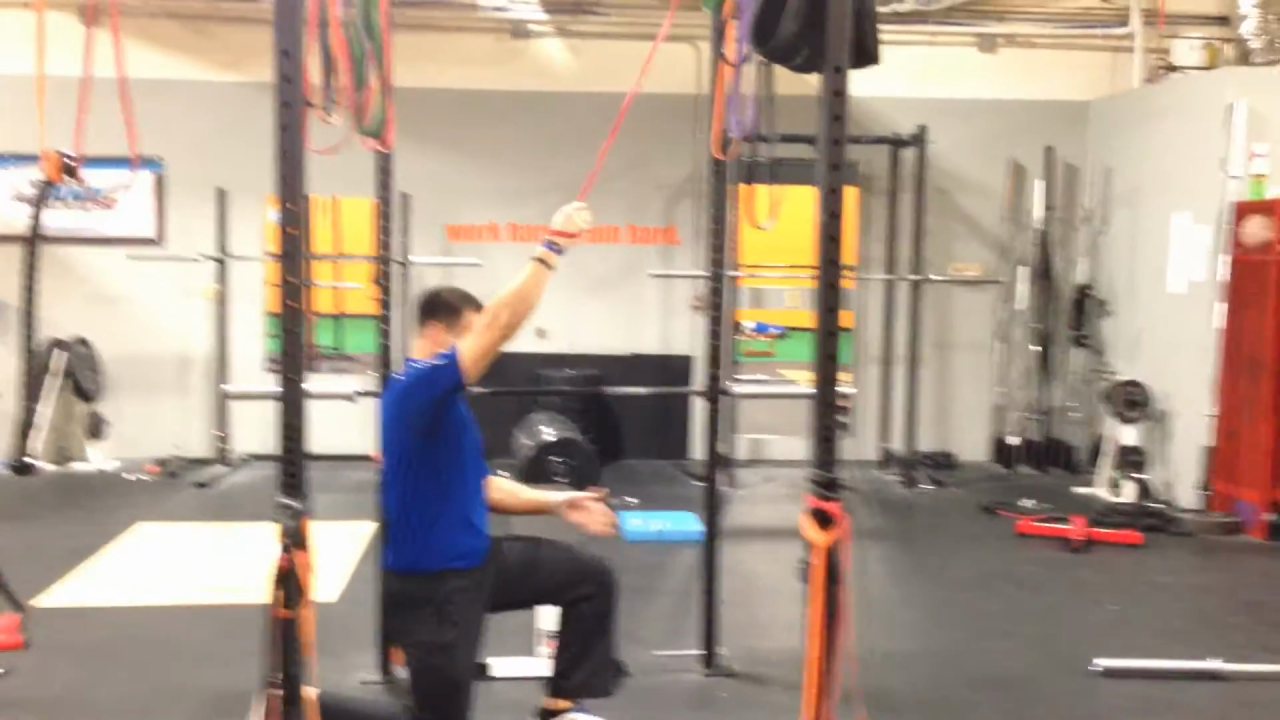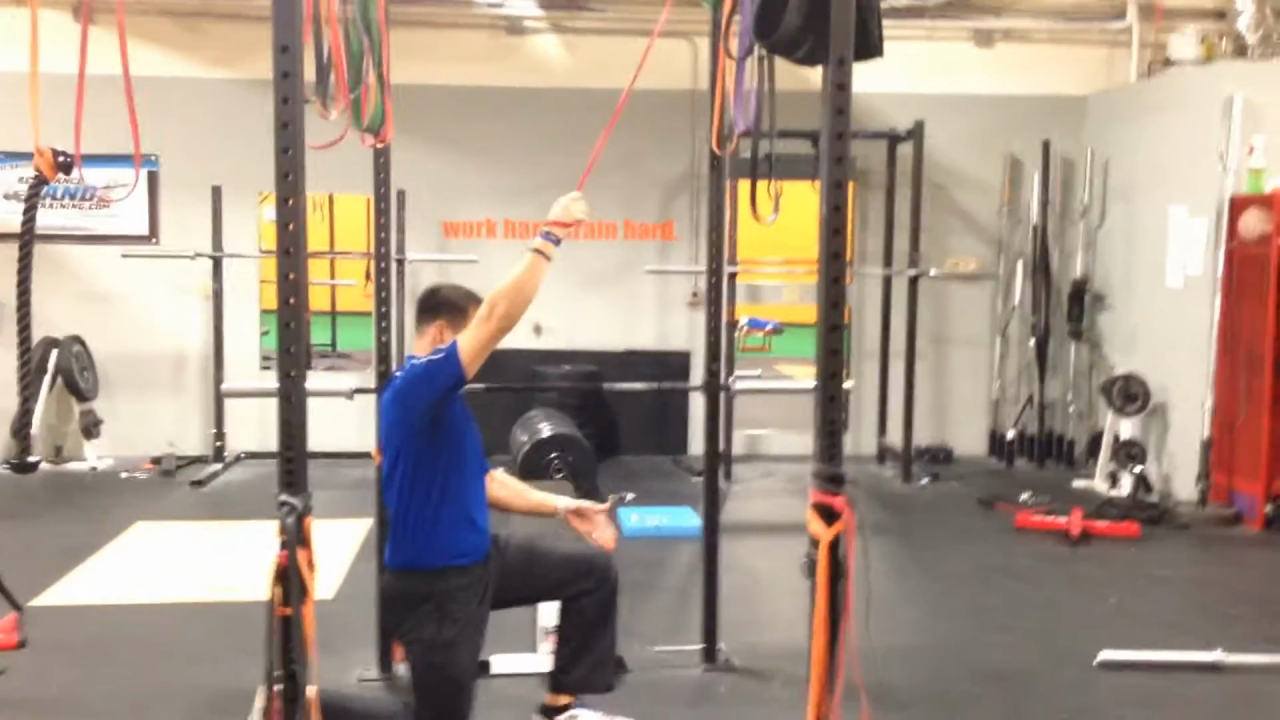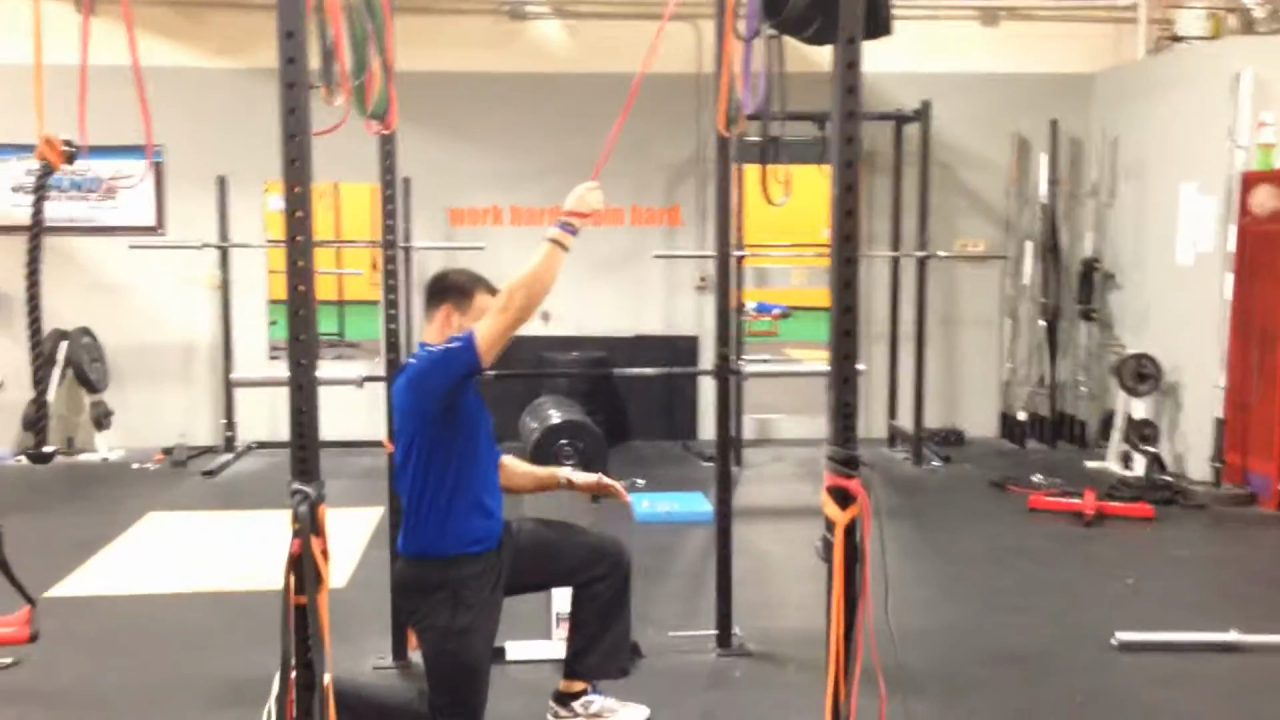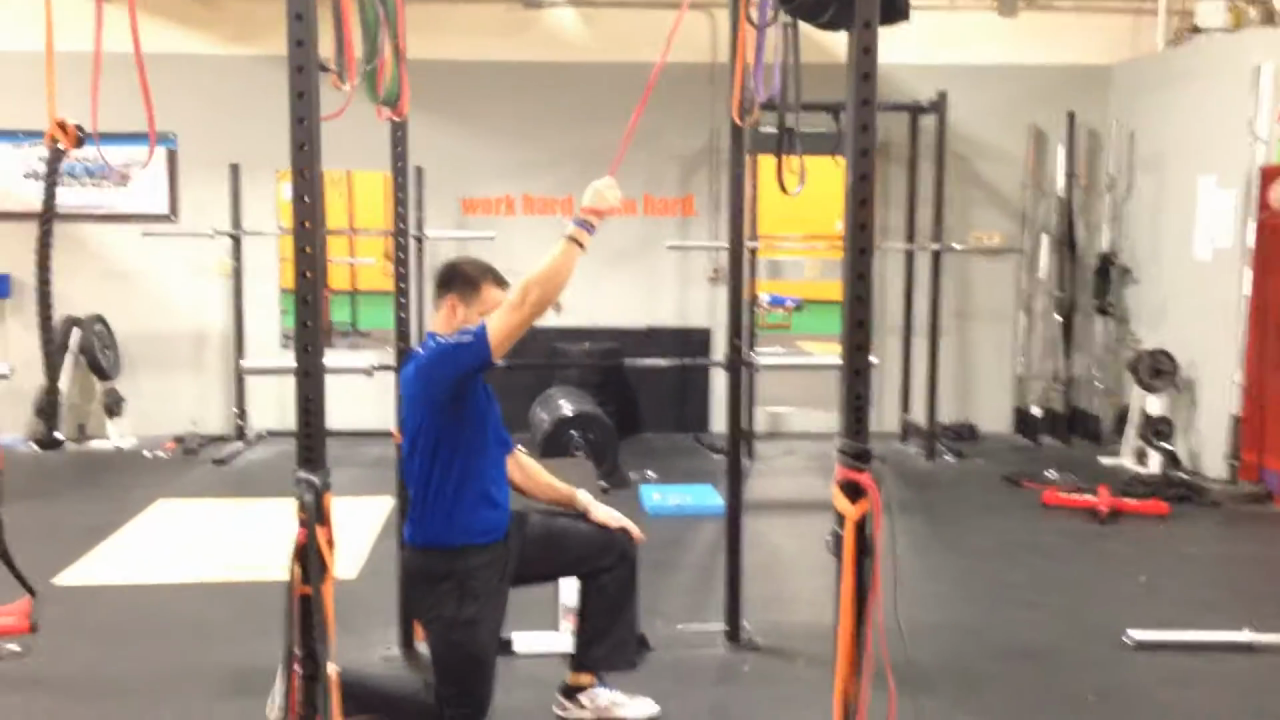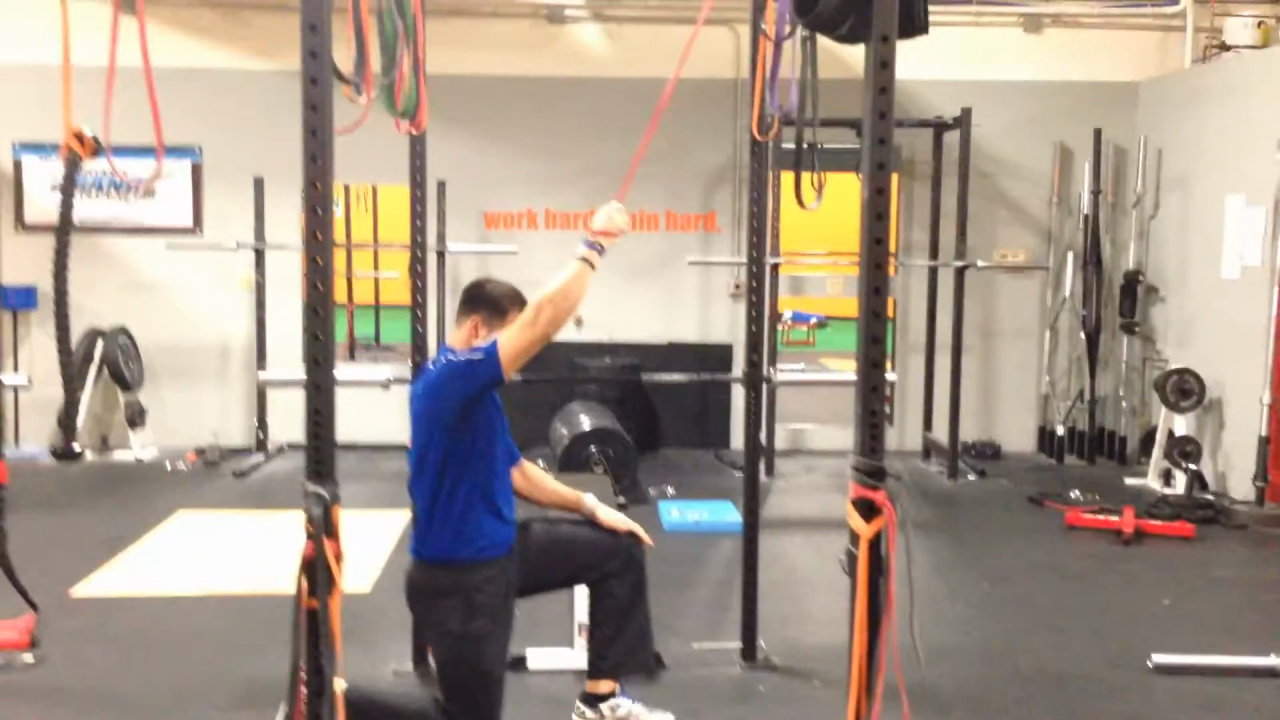
dt=0.2s
person 1, frame 1
left shoulder: (444, 399)
right shoulder: (414, 391)
left elbow: (480, 484)
right elbow: (500, 326)
left wrist: (557, 501)
right wrist: (554, 244)
left hip: (476, 562)
right hip: (430, 587)
left knee: (591, 577)
person 1, frame 2
left shoulder: (441, 397)
right shoulder: (413, 389)
left elbow: (483, 482)
right elbow: (497, 319)
left wrist: (563, 507)
right wrist: (550, 236)
left hip: (477, 560)
right hip: (431, 584)
left knee: (593, 572)
person 1, frame 3
left shoulder: (454, 385)
right shoulder: (427, 375)
left elbow: (491, 468)
right elbow: (514, 308)
left wrist: (567, 478)
right wrist: (567, 225)
left hip: (489, 546)
right hip: (444, 571)
left knee: (605, 558)
person 1, frame 4
left shoulder: (463, 374)
right shoulder: (437, 366)
left elbow: (507, 461)
right elbow: (529, 303)
left wrist: (582, 500)
right wrist: (586, 222)
left hip: (495, 537)
right hip: (451, 563)
left knee: (612, 547)
person 1, frame 5
left shoulder: (474, 390)
right shoulder: (447, 381)
left elbow: (514, 471)
right elbow: (542, 321)
left wrist: (592, 507)
right wrist: (595, 243)
left hip: (500, 550)
right hip: (457, 578)
left knee: (619, 550)
